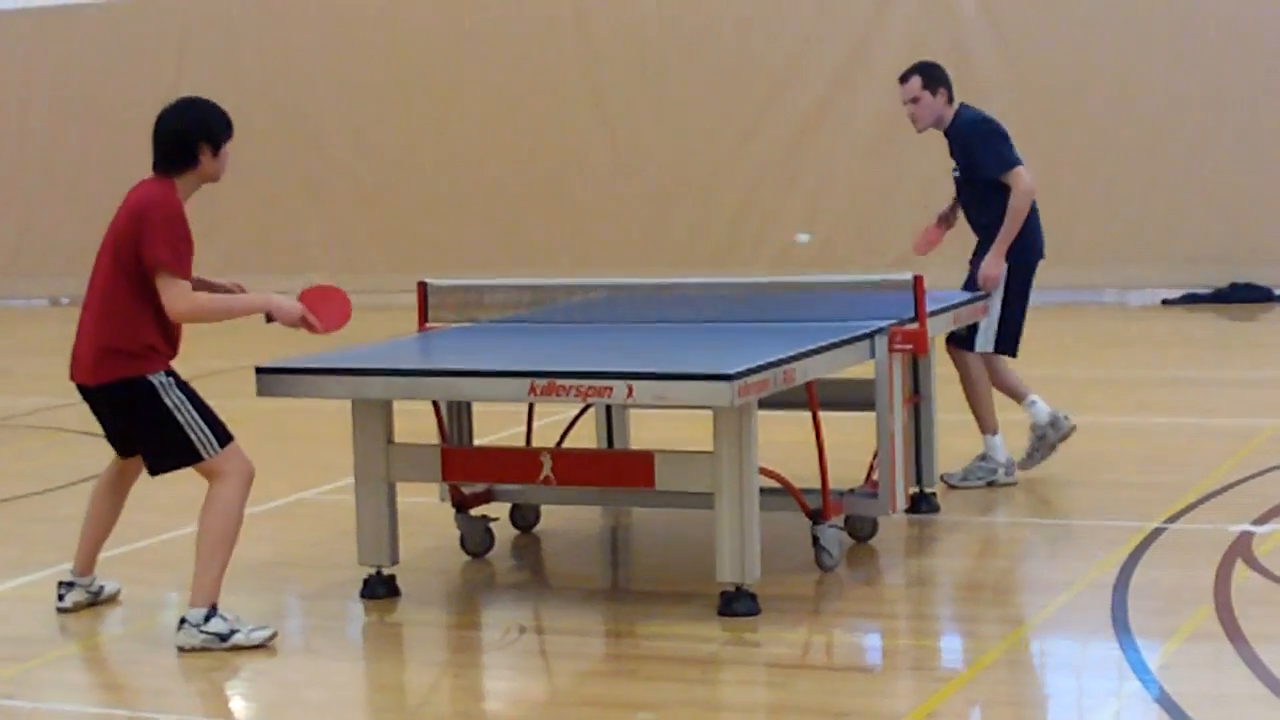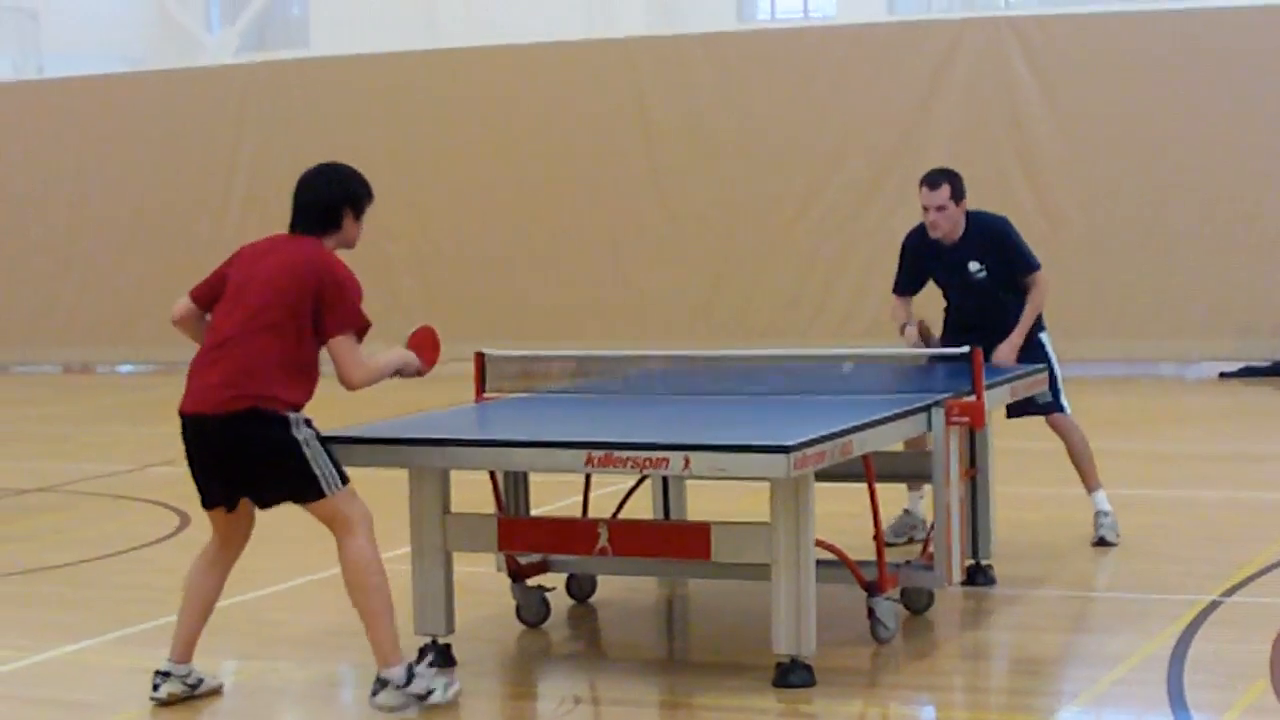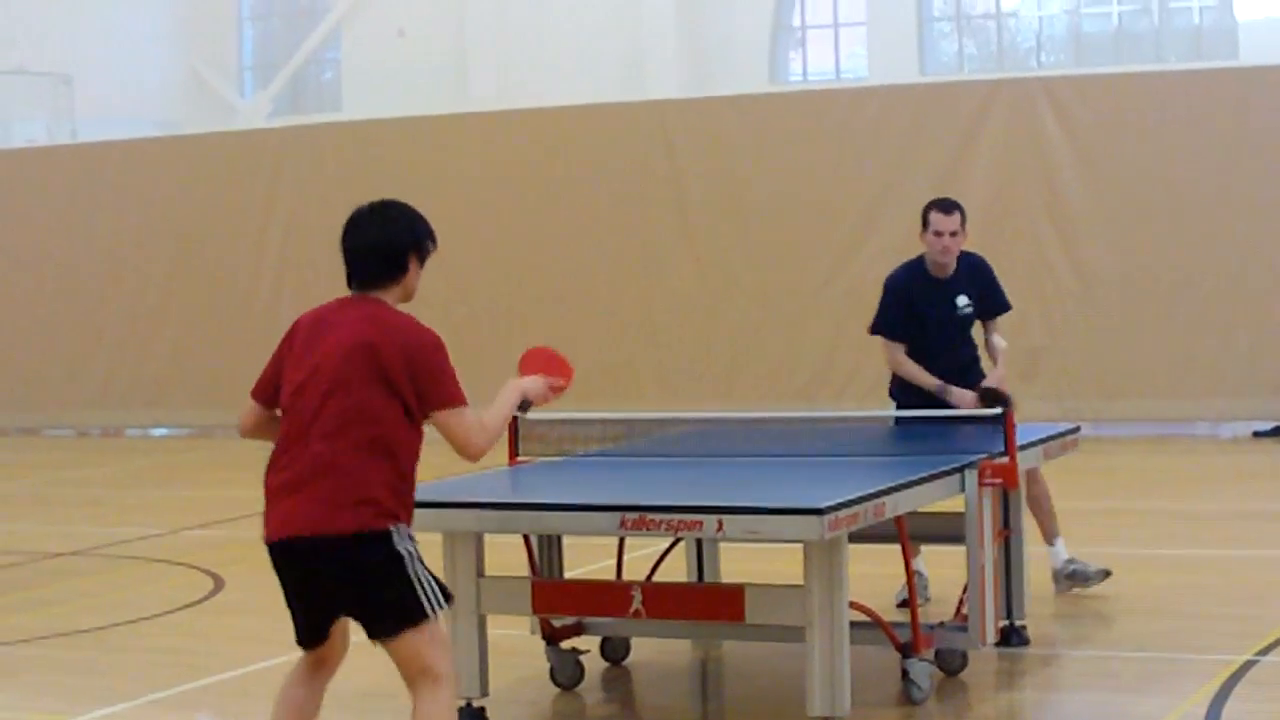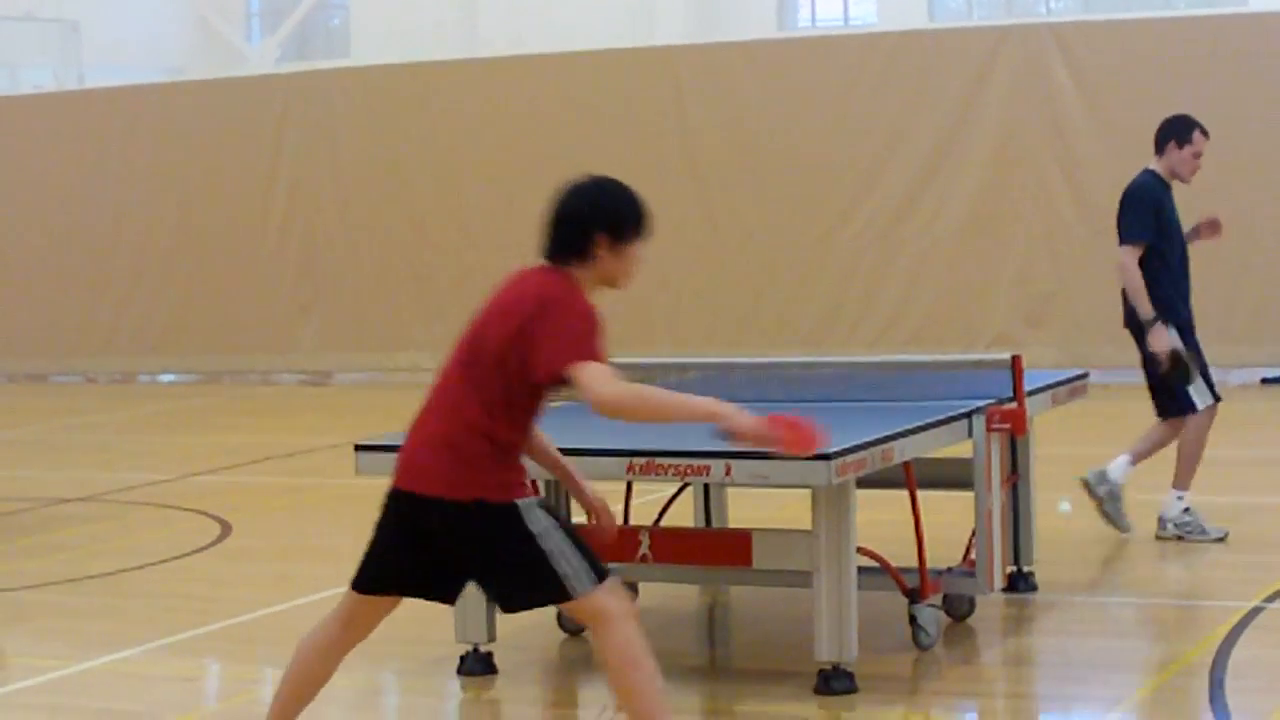
dt=1s
person 1, frame 1
left shoulder: (146, 195)
right shoulder: (163, 209)
right elbow: (180, 308)
left wrist: (211, 286)
right wrist: (268, 303)
left hip: (98, 362)
right hip: (132, 368)
left knee: (128, 463)
right knee: (232, 471)
left ankle: (78, 582)
right ankle: (201, 617)
person 1, frame 2
left shoulder: (253, 252)
right shoulder: (333, 274)
left elbow: (183, 315)
right elbow: (354, 374)
right wrist: (397, 358)
left hip: (200, 410)
right hip: (259, 411)
left knee: (228, 537)
right knee: (353, 523)
left ankle: (175, 672)
right ankle: (394, 673)
person 1, frame 3
left shoulder: (307, 327)
right shoulder: (411, 339)
left elbow: (251, 421)
right elbow: (472, 443)
right wrist: (518, 388)
left hip: (286, 530)
right hip: (359, 532)
left knee: (321, 658)
right knee: (433, 673)
person 1, frame 4
left shoulder: (529, 288)
right shoulder: (564, 305)
right elbow: (609, 395)
left wrist: (575, 481)
right wrist: (719, 411)
left hip: (419, 478)
right hip: (480, 490)
left knee: (356, 614)
right knee: (612, 612)
person 2, frame 1
left shoulder: (972, 128)
right shoulder: (964, 126)
left elbow: (1023, 185)
left wrist: (996, 255)
right wrist: (955, 208)
left hip: (1008, 250)
right hip: (1010, 248)
left knee: (962, 346)
right knee: (977, 348)
left ankle: (996, 458)
right ankle: (1044, 417)
person 2, frame 2
left shoulder: (995, 230)
right shoulder: (917, 243)
left elbow: (1039, 285)
right elbow: (902, 298)
left wrist: (1013, 342)
right wrist: (907, 327)
left hip: (1017, 335)
right hip: (959, 336)
left knee: (1059, 418)
left ankle: (1102, 509)
right ankle: (915, 513)
person 2, frame 3
left shoulder: (976, 269)
right shoulder: (901, 283)
left elbow: (990, 326)
right elbow: (895, 356)
left wrist: (999, 372)
right wrist: (948, 392)
left hip: (976, 388)
right hip: (919, 395)
left knee: (1026, 464)
left ankle: (1062, 562)
right ankle: (917, 573)
person 2, frame 4
left shoulder: (1157, 190)
right shoulder: (1144, 192)
right elbow: (1127, 262)
left wrist: (1193, 235)
right wrist: (1152, 325)
left hip: (1170, 318)
right hip: (1159, 322)
left knee: (1181, 415)
right knee: (1201, 408)
left ankle: (1111, 475)
right ankle: (1176, 512)
